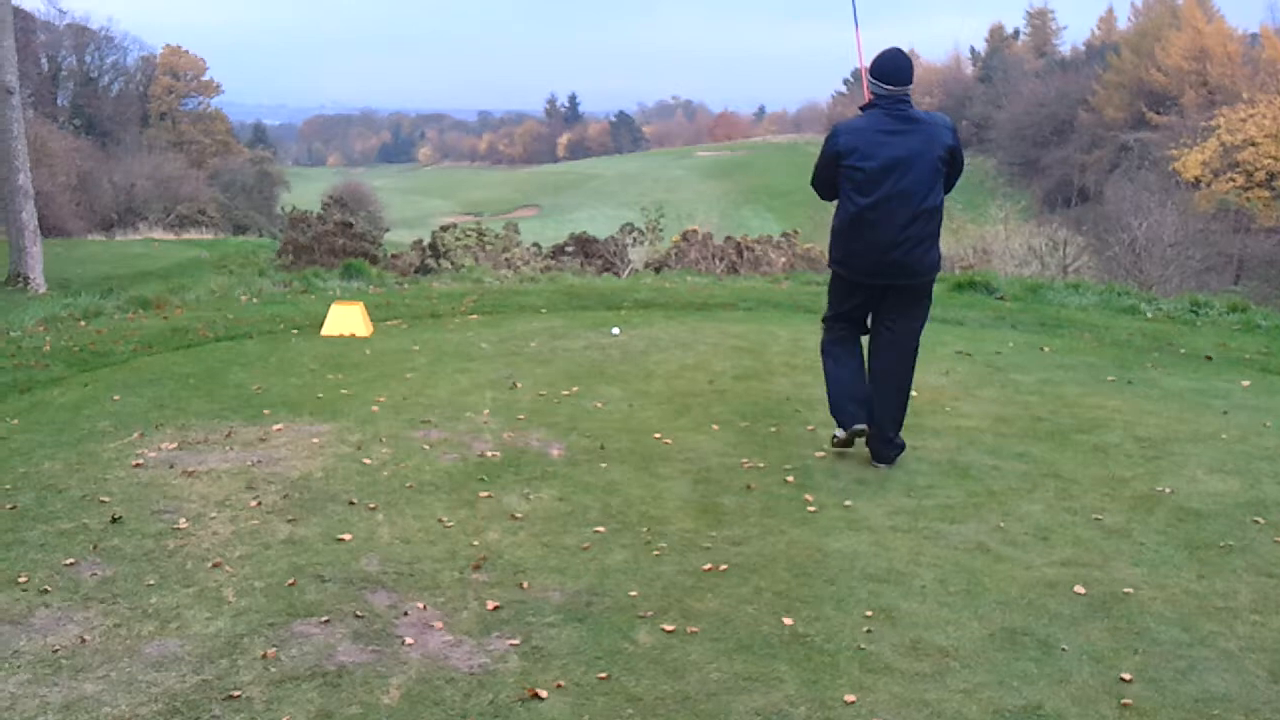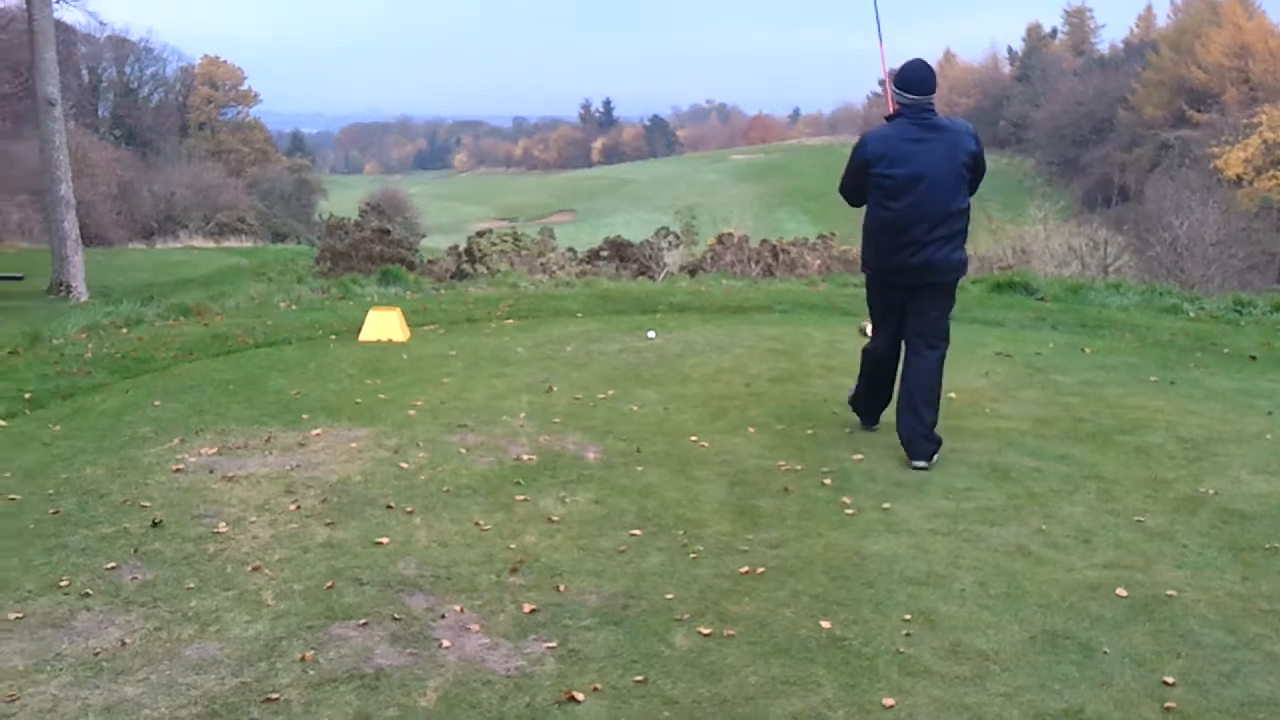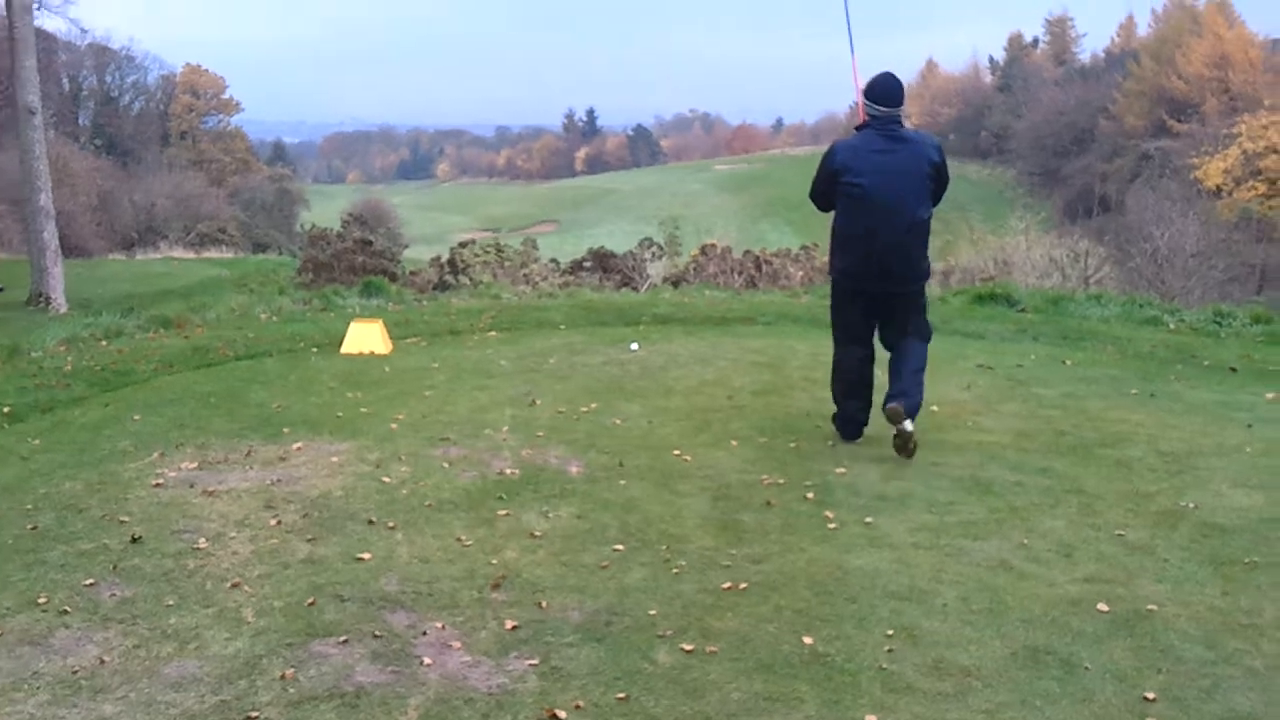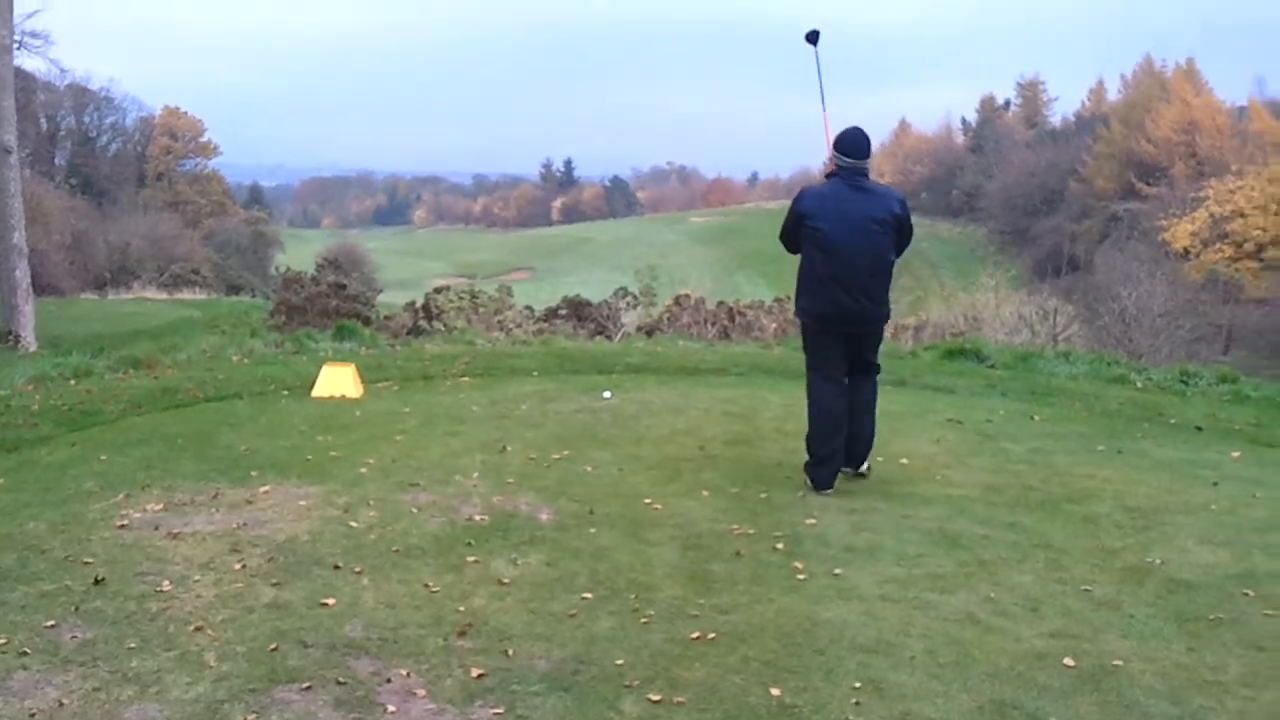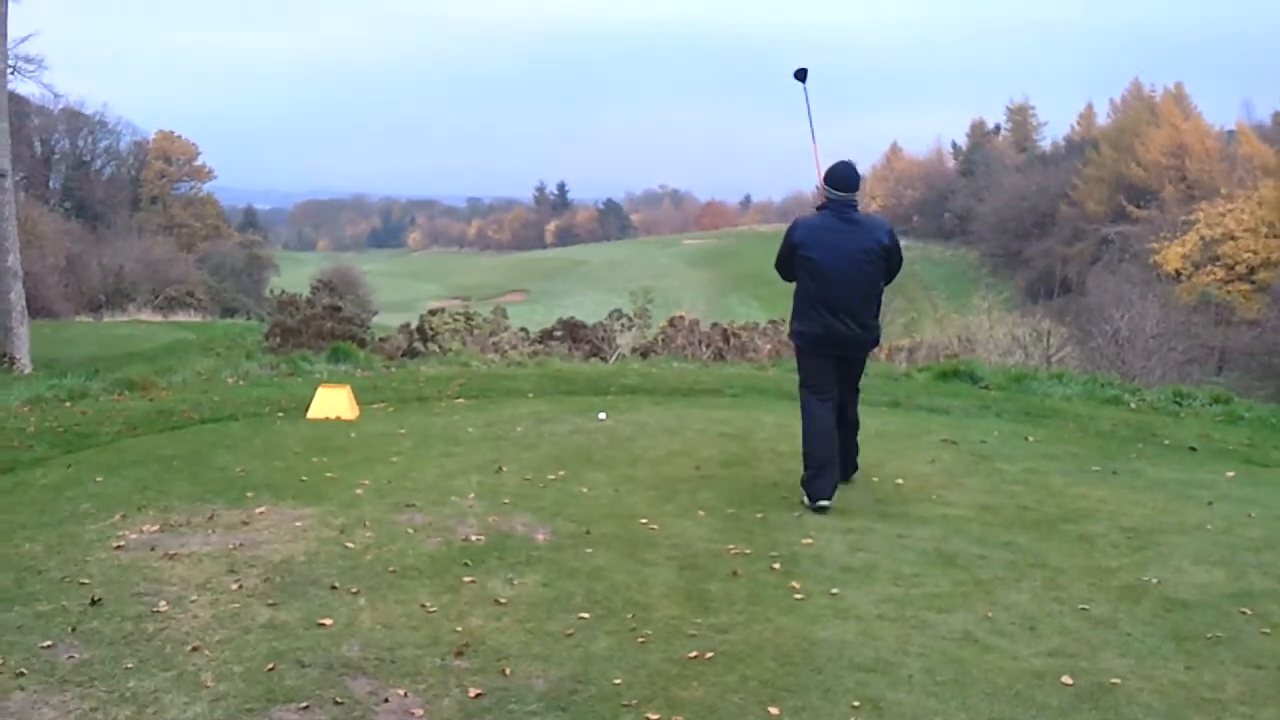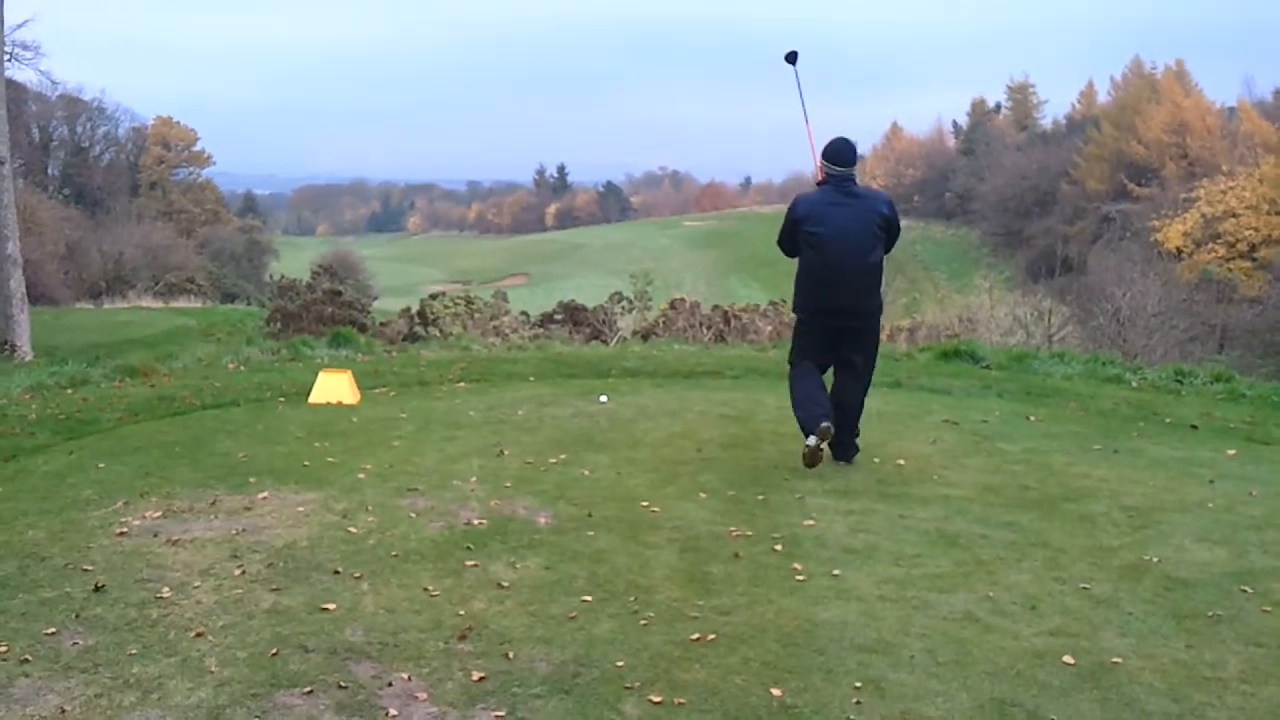
dt=0.2s
person 1, frame 1
left shoulder: (846, 133)
right shoulder: (942, 130)
left elbow: (823, 188)
right elbow: (949, 181)
left hip: (856, 259)
right hip: (915, 263)
left knee: (841, 332)
right knee: (896, 348)
left ankle: (852, 418)
right ankle: (885, 444)
person 1, frame 2
left shoulder: (874, 141)
right shoulder: (965, 136)
left elbow: (851, 194)
right elbow: (972, 185)
left hip: (886, 262)
right hip: (940, 262)
left knee: (885, 337)
right knee: (927, 347)
left ankle: (867, 409)
right ankle: (920, 444)
person 1, frame 3
left shoulder: (843, 151)
right shoulder: (929, 148)
left elbow: (821, 200)
right elbow: (936, 196)
left hip: (853, 268)
right hip: (907, 269)
left knee: (852, 345)
right knee: (909, 338)
left ankle: (850, 423)
right ankle: (903, 405)
person 1, frame 4
left shoulder: (809, 198)
right shoulder: (892, 200)
left elbow: (790, 242)
right elbow: (901, 245)
left hip: (820, 310)
right hip: (869, 311)
left knee: (825, 384)
right knee: (863, 377)
left ankle: (822, 472)
right ankle: (854, 457)
person 1, frame 5
left shoulder: (802, 228)
right shoulder: (881, 230)
left elbow: (785, 271)
right elbow: (891, 272)
left hip: (814, 333)
right hip: (859, 334)
left knee: (818, 404)
right knee: (847, 399)
left ankle: (820, 488)
right ankle: (844, 468)
person 1, frame 6
left shoulder: (804, 205)
right shoulder: (881, 203)
left elbow: (787, 248)
right elbow: (889, 243)
left hip: (815, 307)
right hip: (863, 308)
left knee: (805, 365)
right knee: (852, 374)
left ankle: (818, 424)
right ankle: (844, 445)
